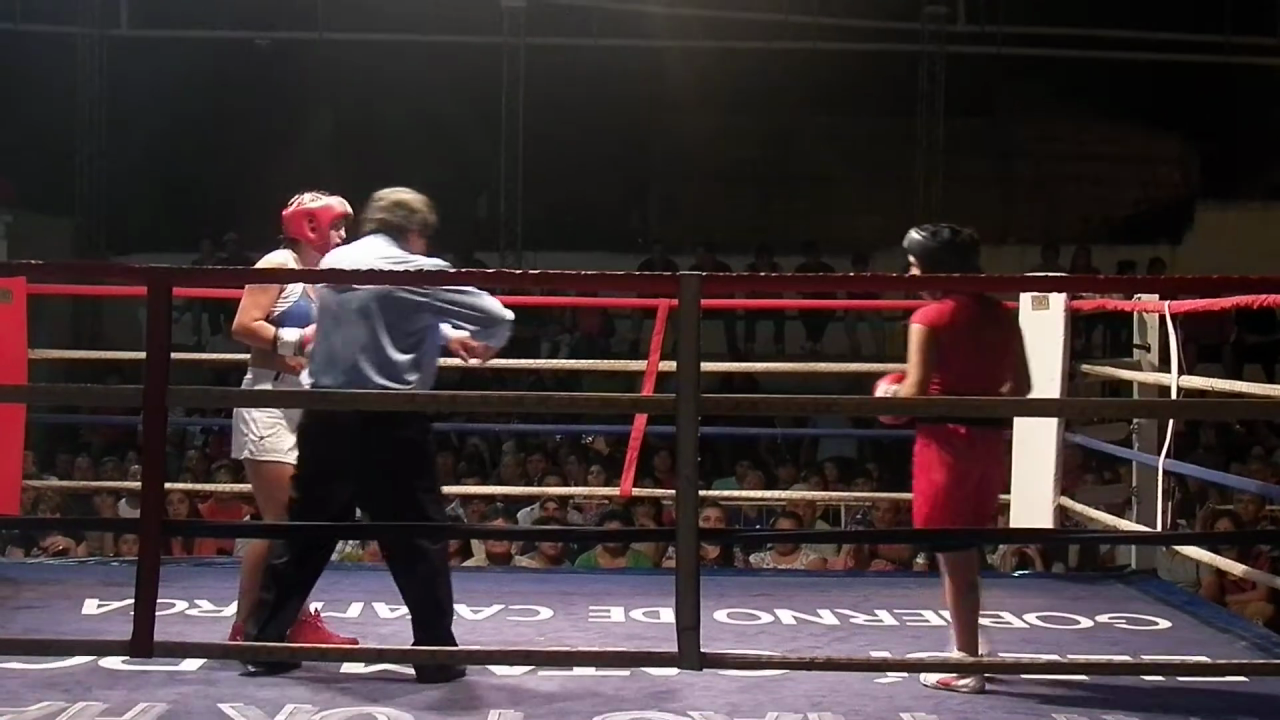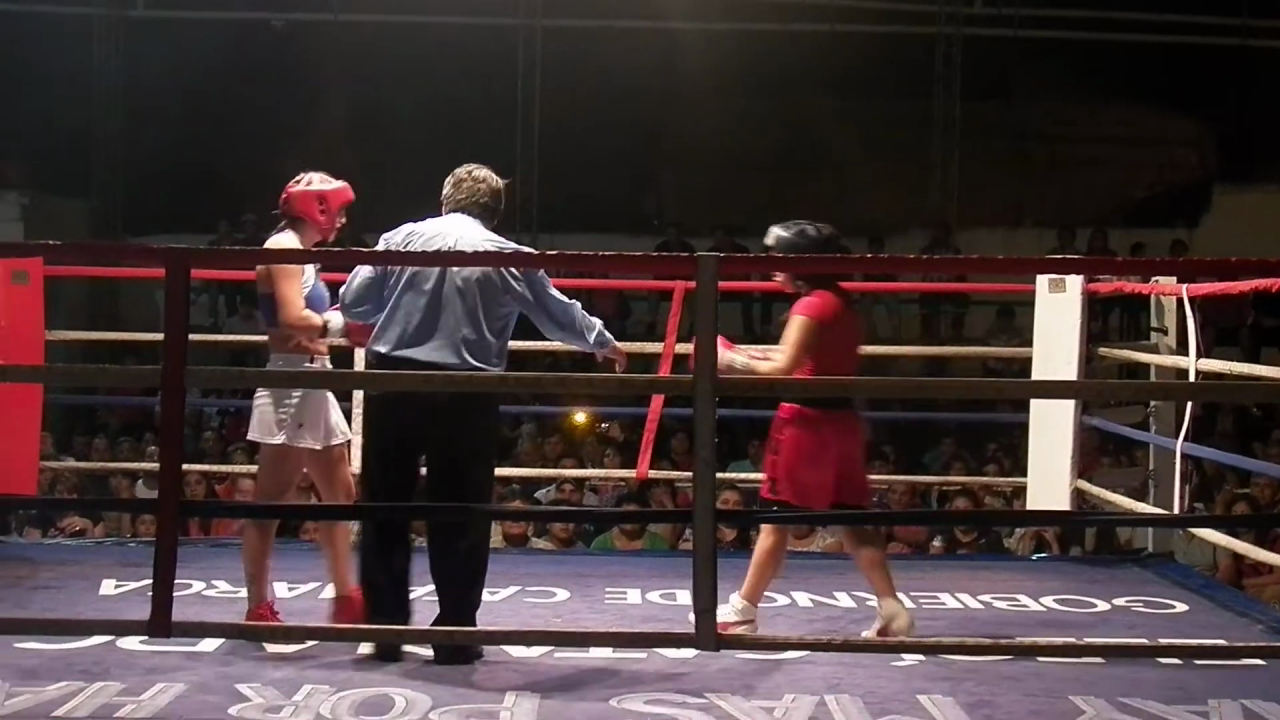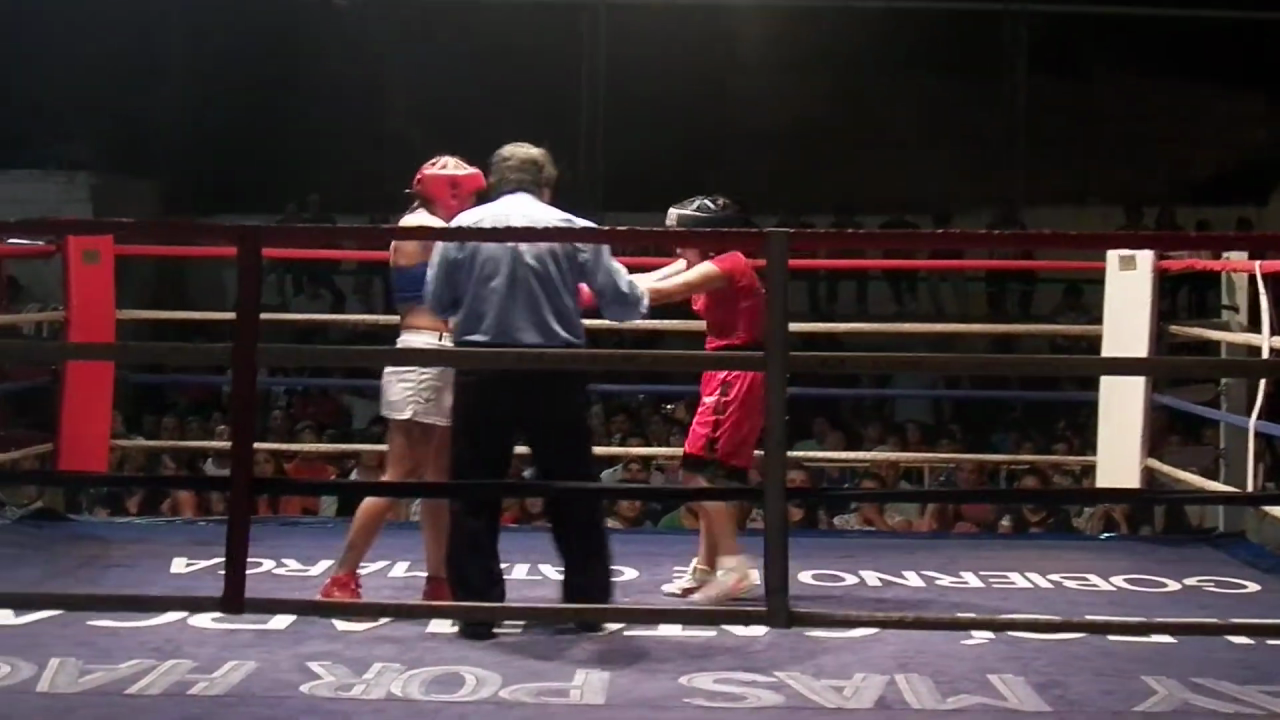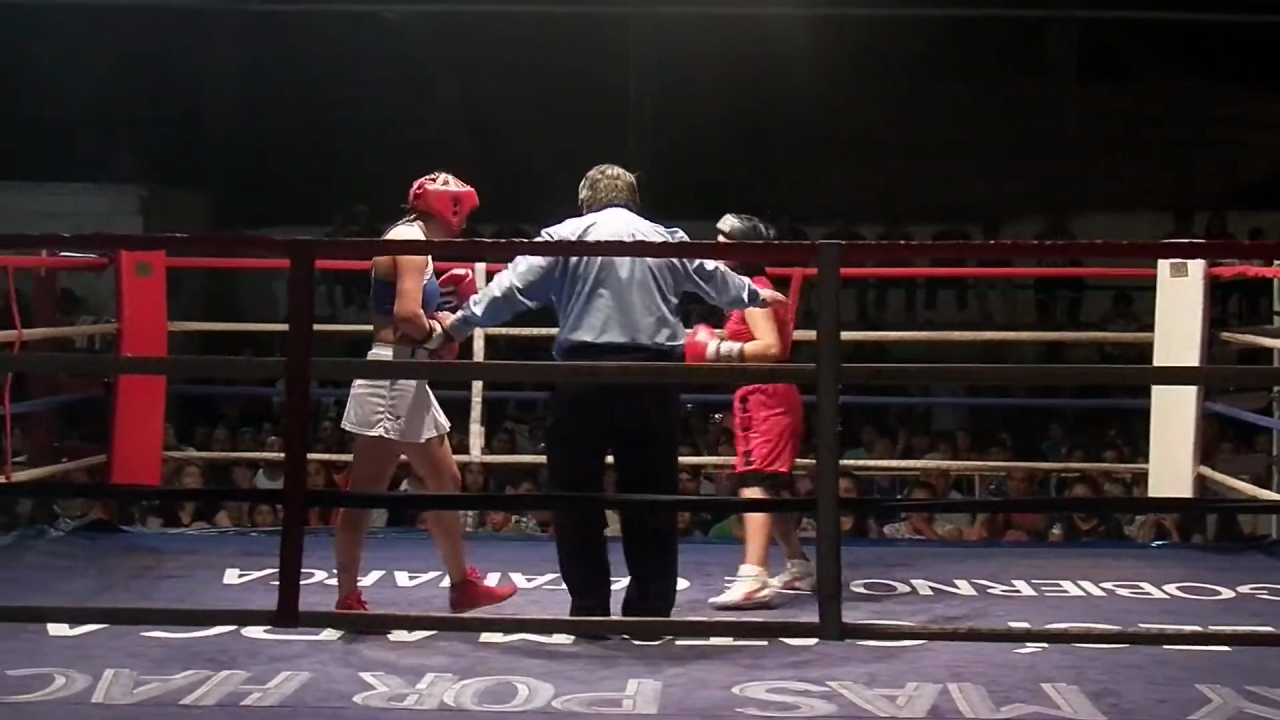
dt=0.7s
person 1, frame 1
left shoulder: (333, 262)
right shoulder: (420, 273)
right elbow: (496, 321)
left wrist: (442, 335)
right wrist: (486, 342)
left hip: (326, 415)
right hip: (389, 421)
left knee: (305, 529)
right knee: (418, 536)
left ankle: (262, 638)
right ankle: (434, 650)
person 1, frame 2
left shoulder: (400, 239)
right shoulder: (509, 259)
left elbow: (352, 304)
right elbow: (563, 317)
right wrist: (604, 344)
left hip: (393, 388)
right hip: (464, 399)
left knee: (385, 511)
right knee: (460, 518)
left ankle: (386, 629)
right ankle: (454, 633)
person 1, frame 3
left shoulder: (464, 226)
right shoulder: (572, 230)
left elbow: (437, 301)
right elbow: (624, 302)
left hip: (482, 374)
right hip: (552, 376)
left knee: (475, 495)
right knee: (574, 494)
left ankle: (475, 609)
right ankle: (587, 601)
person 1, frame 4
left shoulder: (566, 236)
right shoulder: (667, 240)
left elbow: (513, 288)
right elbow: (717, 280)
left wrist: (462, 322)
right wrist: (757, 295)
left hip: (586, 375)
right hip: (652, 377)
left knee: (576, 495)
right knee: (651, 498)
left ankle: (590, 608)
right ankle: (649, 611)
person 2, frame 1
right shoulder: (279, 263)
left elbow: (317, 343)
right elbow: (243, 326)
right wrist: (296, 340)
right knee: (277, 520)
left ankle: (300, 620)
right ankle: (245, 627)
person 2, frame 2
left shoulder: (300, 254)
right shoulder: (284, 247)
left elbow: (306, 320)
right elbow: (292, 320)
left wrist: (345, 320)
right wrist: (343, 324)
left hip: (313, 385)
right hip: (292, 385)
left knee: (339, 494)
right knee: (271, 501)
left ankle: (347, 600)
right ankle: (258, 611)
person 2, frame 3
left shoulder: (419, 230)
right shoulder: (424, 227)
left hip: (433, 358)
right hip: (422, 359)
left knee: (440, 477)
right knee: (399, 477)
left ankle: (439, 582)
right ankle: (342, 579)
person 2, frame 4
left shoulder: (408, 240)
right shoulder: (411, 242)
right elbow: (406, 315)
left wrist: (441, 303)
right wrist: (439, 335)
left hip: (405, 378)
right hip: (392, 376)
left knee: (445, 482)
right knee: (365, 493)
left ankle: (463, 584)
right ankle: (348, 600)
person 3, frame 1
left shoulder: (928, 318)
right shoulder: (999, 314)
left elbow: (914, 390)
right elbow: (1019, 384)
left wrist: (889, 400)
left hip: (946, 438)
right hip: (990, 437)
left knee: (954, 551)
right knee: (960, 543)
right ankle: (969, 644)
person 3, frame 2
left shoulder: (809, 307)
right shoulder: (840, 302)
left elbow: (782, 367)
left wrist: (732, 360)
right wrist: (750, 357)
left hip: (806, 420)
right hip: (840, 418)
left knee: (775, 518)
right knee: (852, 521)
left ankle: (742, 610)
right ankle: (891, 611)
person 3, frame 3
left shoulder: (726, 266)
right shoulder: (705, 262)
left elbow: (660, 290)
right elbow: (648, 282)
left hip: (737, 378)
right hip: (726, 376)
left knee: (699, 471)
right knee: (711, 476)
left ankle: (733, 565)
right ankle: (704, 572)
person 3, frame 4
right shoulder: (751, 290)
left elbow: (770, 348)
left wrist: (718, 350)
right wrist: (717, 346)
left hip: (764, 396)
right hip: (768, 394)
left knee: (753, 484)
right knee: (768, 485)
left ankle: (753, 579)
right ankle: (799, 566)
